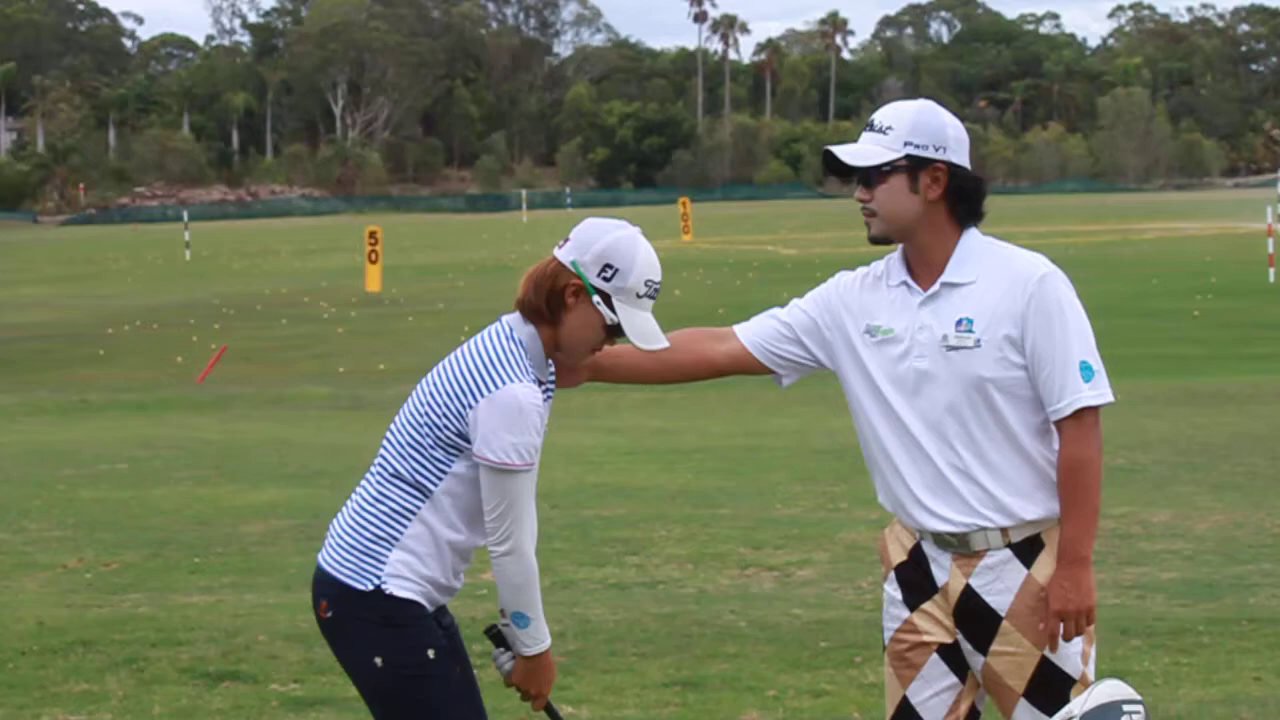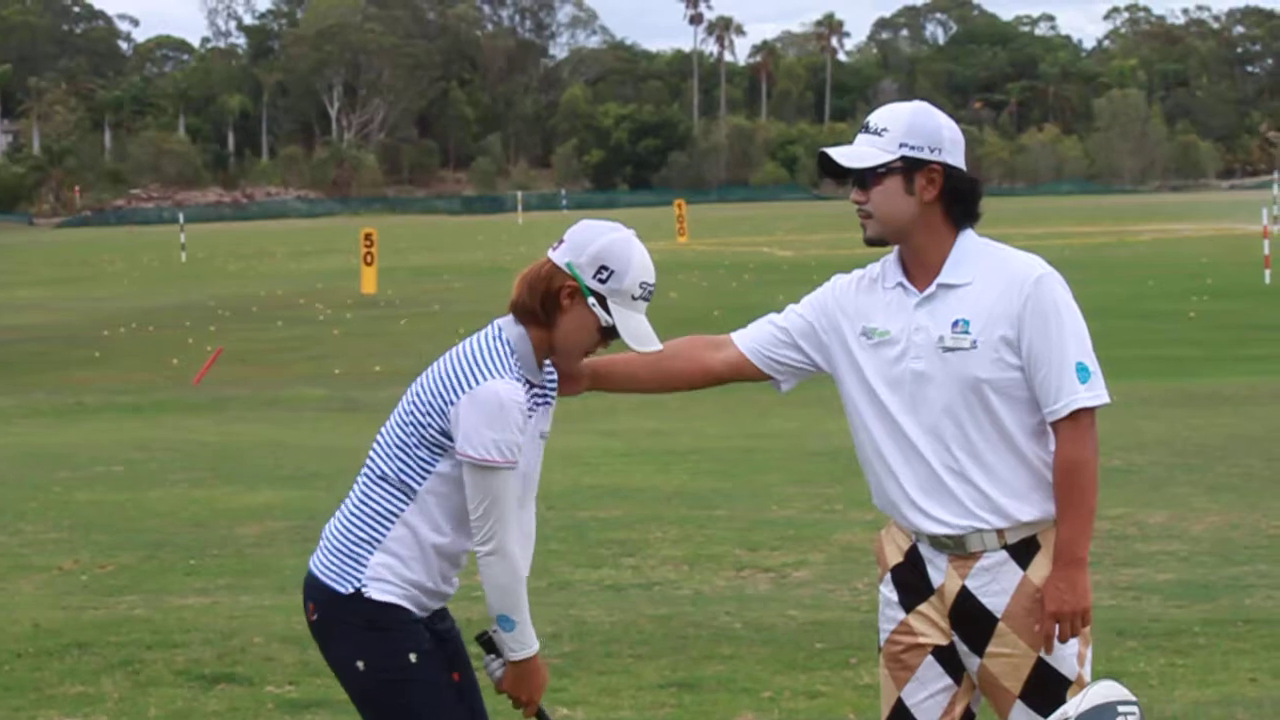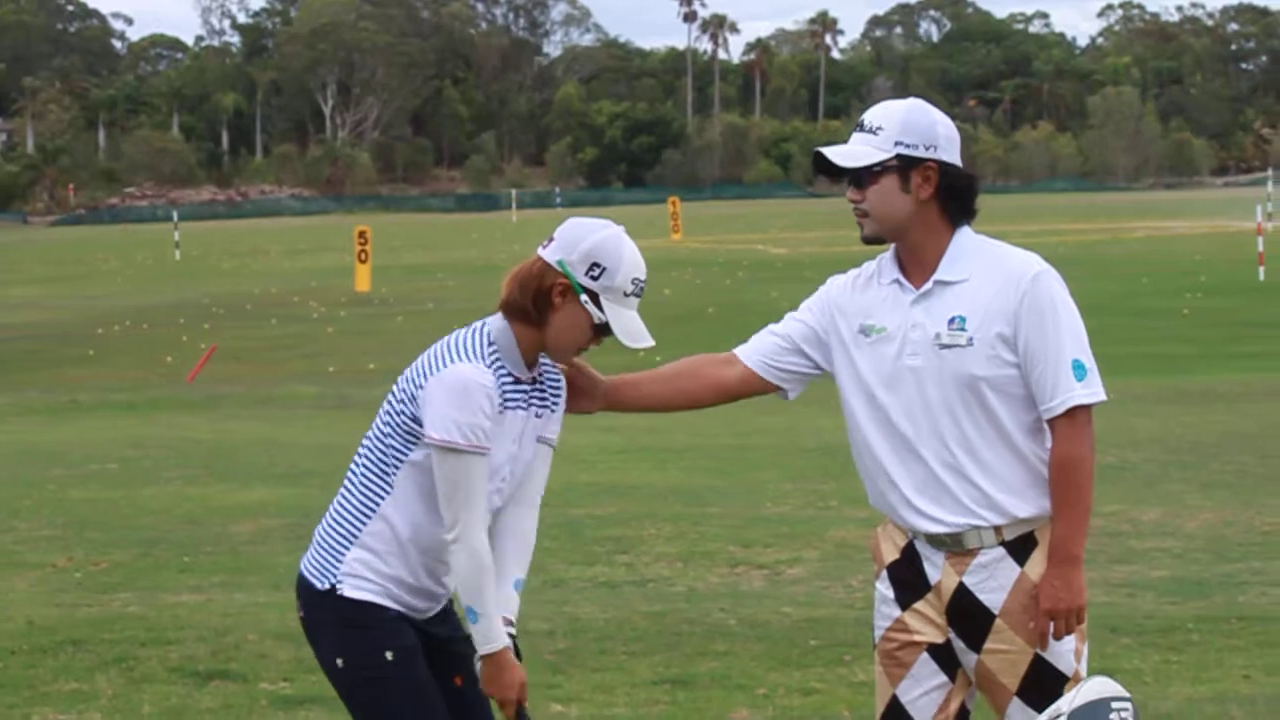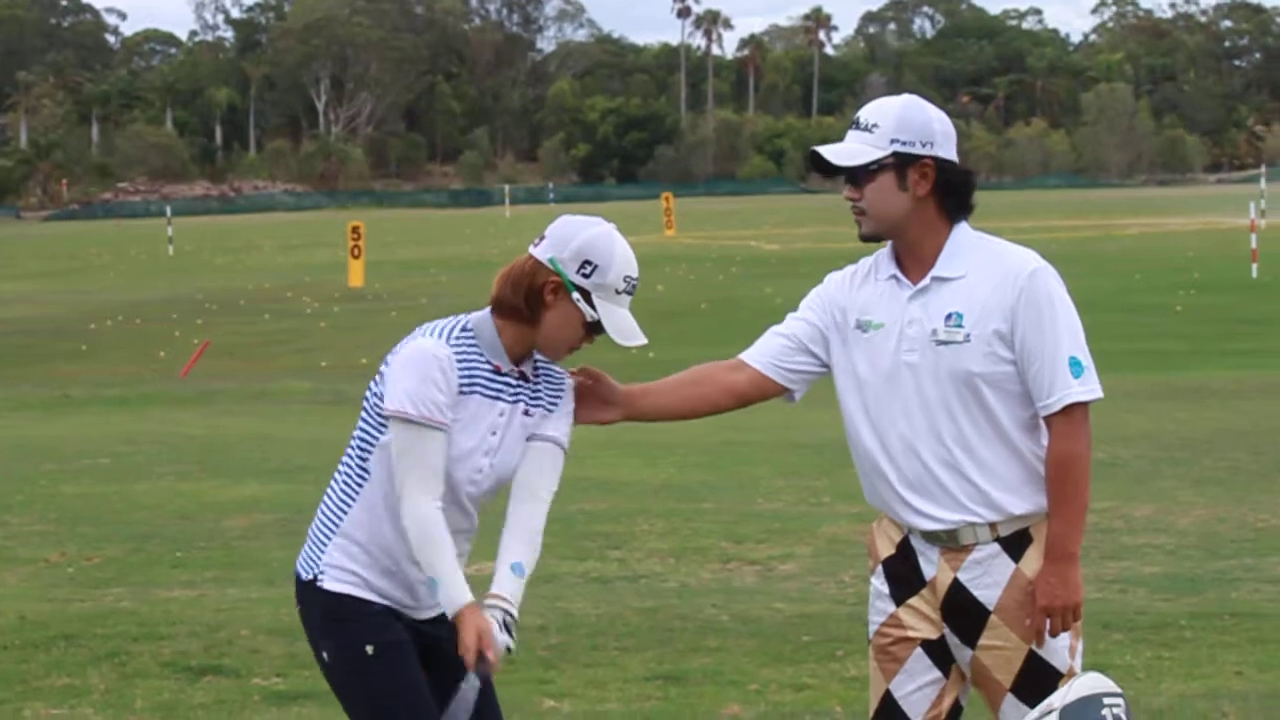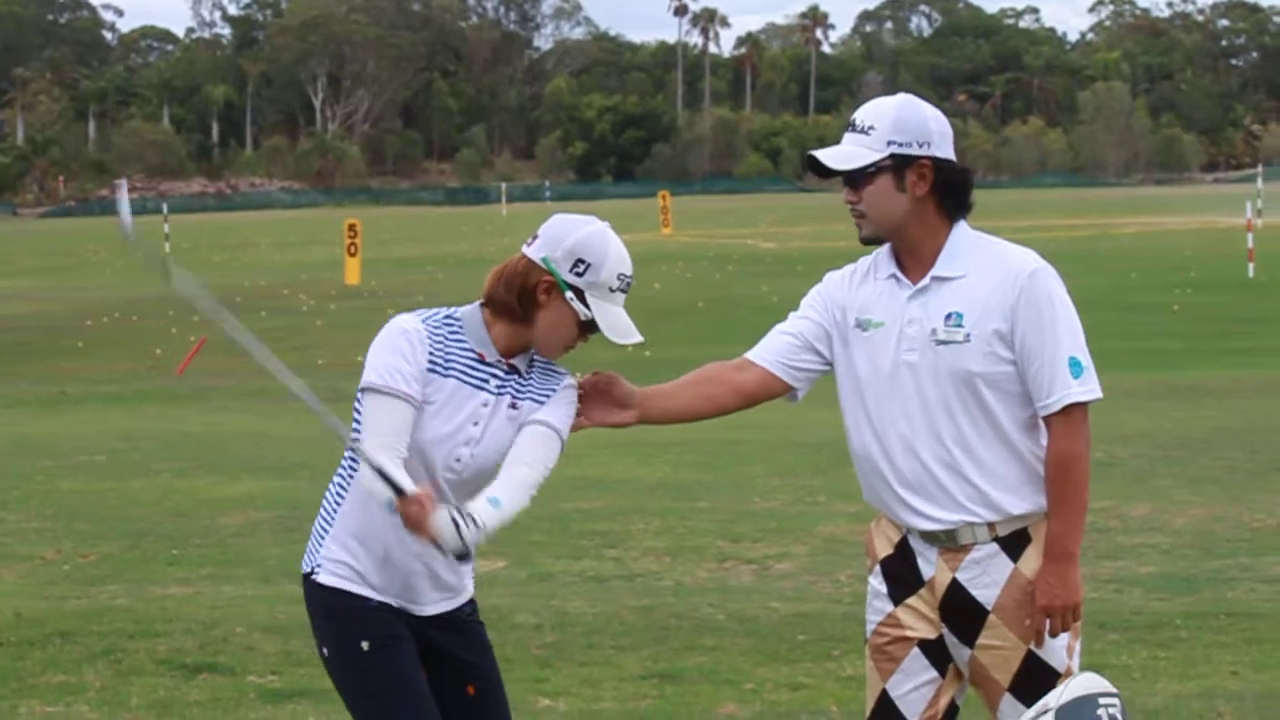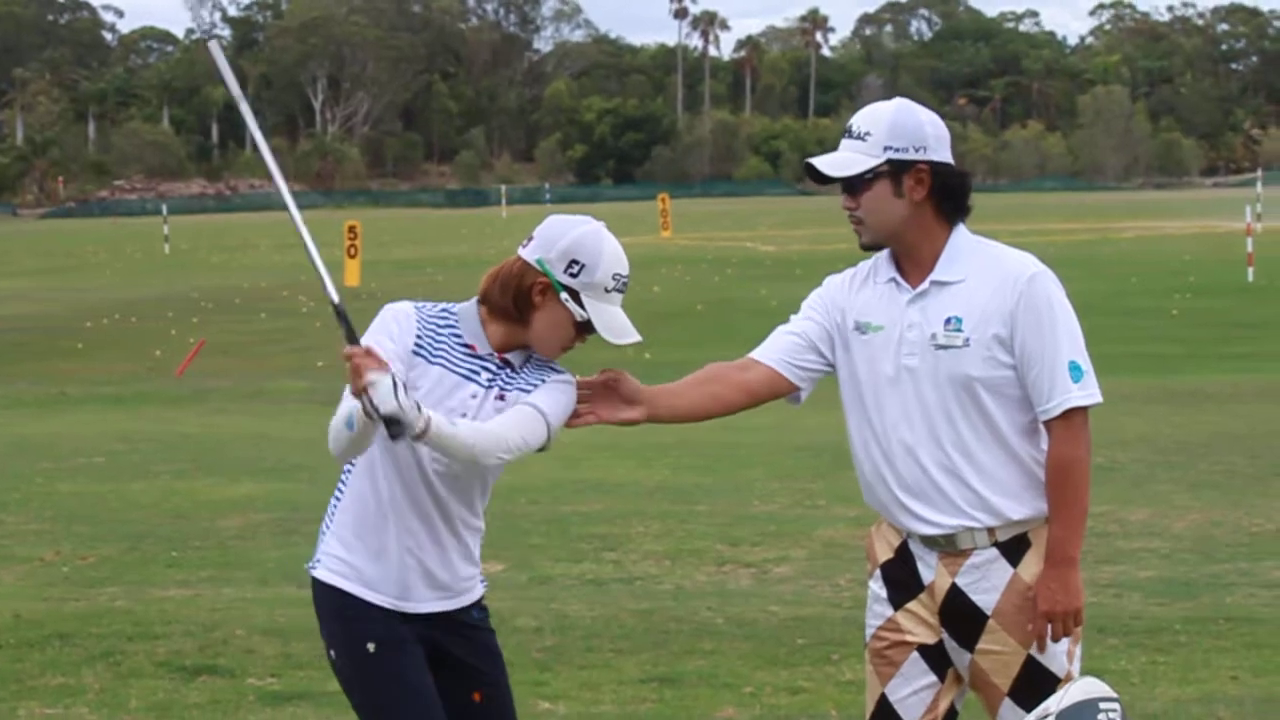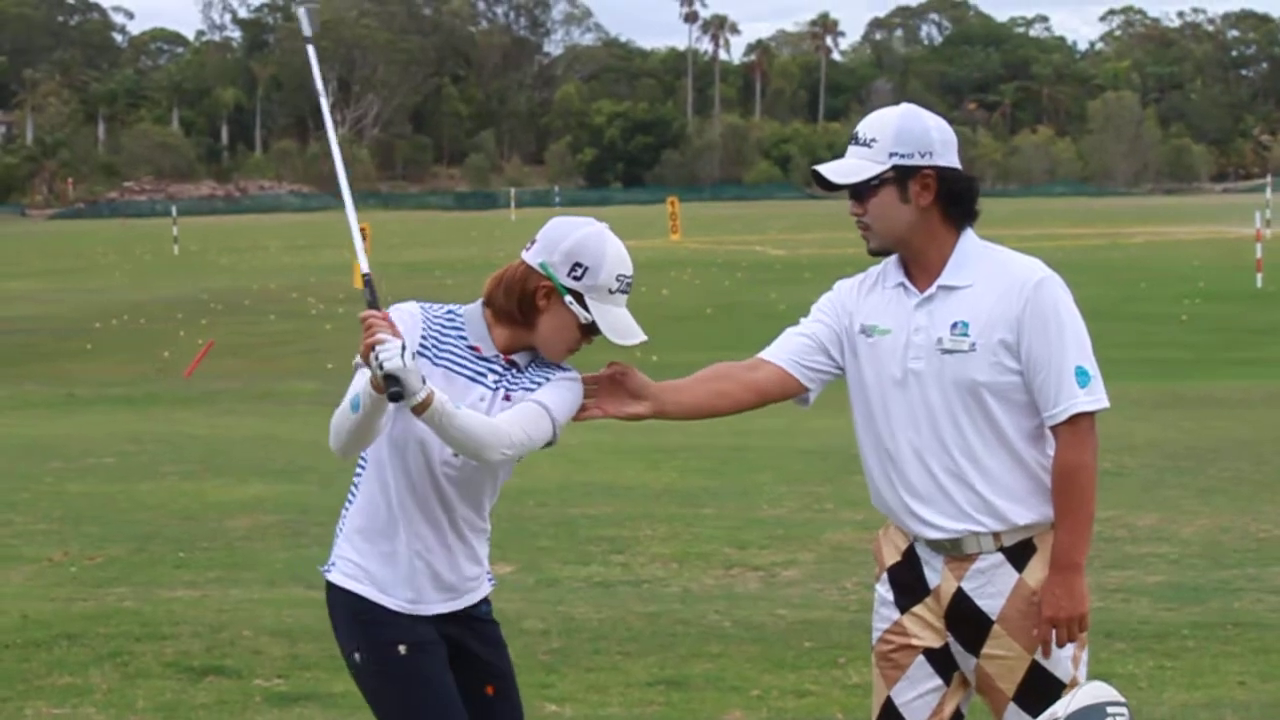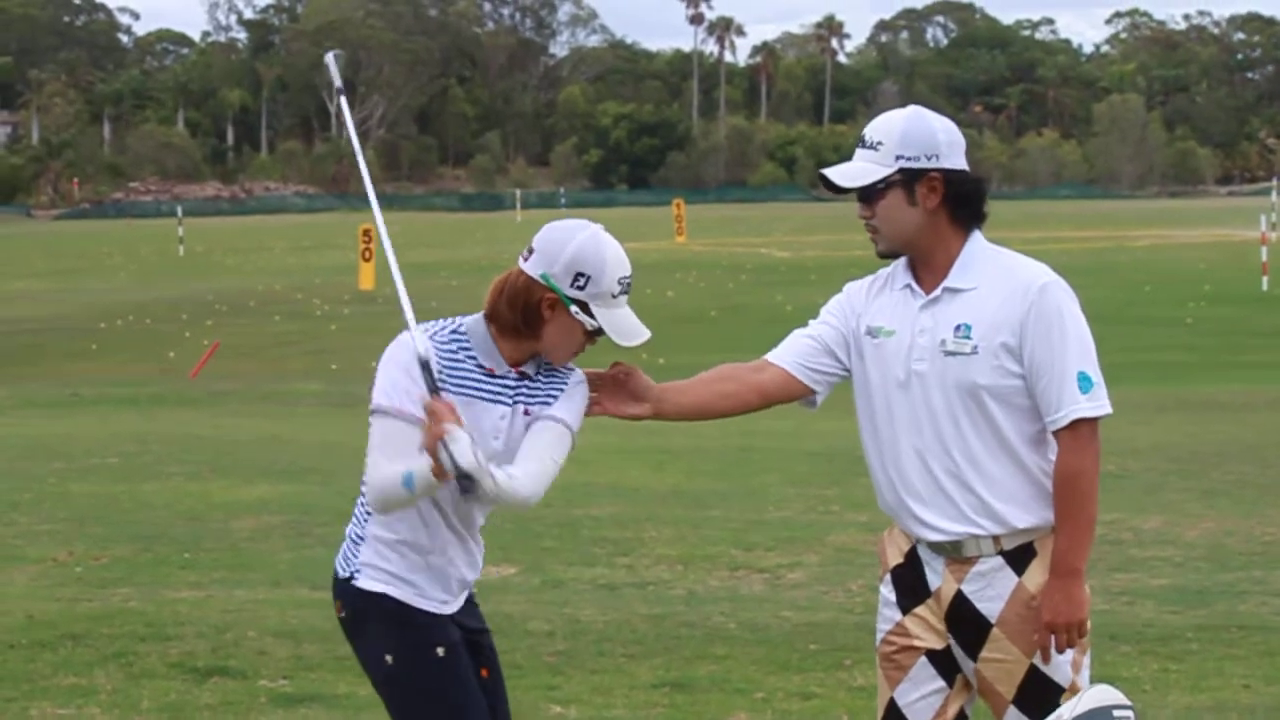
dt=0.2s
person 1, frame 1
left shoulder: (1030, 285)
right shoulder: (851, 300)
left elbow: (1078, 428)
right elbow: (723, 348)
left wrist: (1075, 566)
right wrist: (594, 363)
left hip: (1025, 564)
right hip: (919, 567)
person 1, frame 2
left shoulder: (1026, 286)
right shoulder: (848, 303)
left elbow: (1075, 430)
right elbow: (722, 356)
left wrist: (1071, 568)
right wrist: (596, 373)
left hip: (1022, 566)
right hip: (915, 569)
person 1, frame 3
left shoulder: (1022, 284)
right shoulder: (847, 300)
left elbow: (1071, 426)
right elbow: (733, 371)
left wrist: (1066, 565)
right wrist: (613, 392)
left hip: (1016, 563)
right hip: (910, 566)
person 1, frame 4
left shoulder: (1020, 279)
right shoulder: (845, 294)
left elbow: (1068, 422)
right elbow: (743, 376)
left wrist: (1063, 560)
right wrist: (629, 402)
left hip: (1013, 559)
right hip: (907, 561)
person 1, frame 5
left shoulder: (1018, 279)
right shoulder: (845, 293)
left elbow: (1067, 422)
right elbow: (748, 376)
left wrist: (1062, 561)
right wrist: (642, 405)
left hip: (1011, 558)
right hip: (904, 562)
person 1, frame 6
left shoulder: (1019, 284)
right shoulder: (845, 298)
left elbow: (1068, 427)
right elbow: (752, 376)
left wrist: (1063, 567)
right wrist: (649, 403)
left hip: (1011, 563)
right hip: (905, 565)
person 1, frame 7
left shoulder: (1026, 290)
right shoulder: (855, 302)
left elbow: (1075, 432)
right elbow: (759, 376)
left wrist: (1069, 572)
right wrist: (655, 398)
left hip: (1018, 569)
right hip: (911, 569)
person 1, frame 8
left shoulder: (1032, 294)
right shoulder: (864, 303)
left elbow: (1078, 440)
right elbow: (764, 379)
left wrist: (1068, 578)
right wrist: (654, 399)
left hip: (1020, 574)
right hip: (915, 573)
person 2, frame 1
left shoulder: (533, 365)
right shoulder: (512, 390)
left elbow: (521, 506)
right elbow: (508, 541)
left wrist: (518, 629)
right wrist: (534, 645)
left hip: (402, 591)
right hip: (372, 598)
person 2, frame 2
left shoulder: (540, 378)
right shoulder: (494, 388)
left elbow: (519, 509)
right elbow: (493, 542)
left wrist: (516, 640)
right wrist: (522, 652)
left hip: (416, 598)
right hip: (363, 602)
person 2, frame 3
left shoulder: (549, 387)
right shoulder: (467, 375)
left elbow: (521, 509)
right elbow: (463, 532)
left wrist: (504, 629)
right wrist: (493, 649)
left hip: (425, 601)
right hip: (356, 598)
person 2, frame 4
left shoulder: (552, 393)
right shoulder: (434, 356)
left elbow: (532, 506)
right elbow: (417, 503)
left wrist: (500, 609)
right wrist: (464, 609)
left hip: (430, 599)
right hip: (352, 592)
person 2, frame 5
left shoulder: (552, 390)
right shoulder: (414, 338)
left elbow: (520, 481)
right elbow: (373, 467)
left wrist: (463, 527)
right wrist: (411, 501)
left hip: (446, 597)
right hip: (354, 590)
person 2, frame 6
left shoulder: (551, 387)
right shoulder: (406, 325)
left elbow: (489, 446)
right elbow: (343, 443)
left wrist: (409, 414)
right wrist: (367, 400)
left hip: (455, 600)
right hip: (361, 592)
person 2, frame 7
left shoulder: (556, 385)
right shoulder: (413, 327)
left elbow: (493, 445)
right elbow: (344, 441)
left wrist: (420, 393)
right wrist: (379, 381)
left hip: (462, 598)
right hip: (374, 595)
person 2, frame 8
left shoulder: (564, 385)
right shoulder: (420, 356)
left elbow: (528, 485)
right elbow: (380, 491)
left wrist: (470, 472)
right wrist: (433, 468)
left hip: (446, 592)
right hip: (387, 594)
